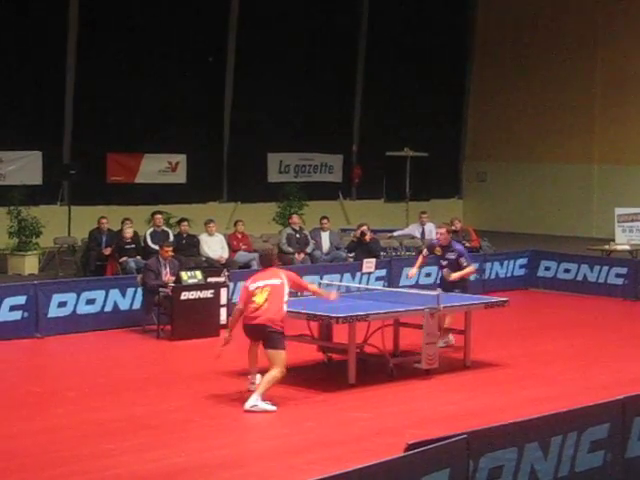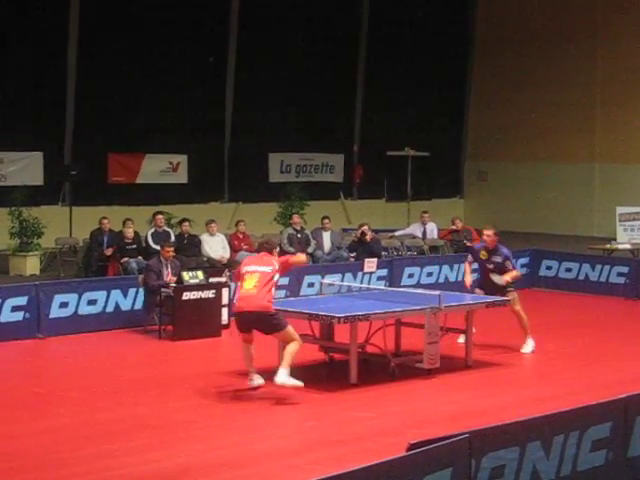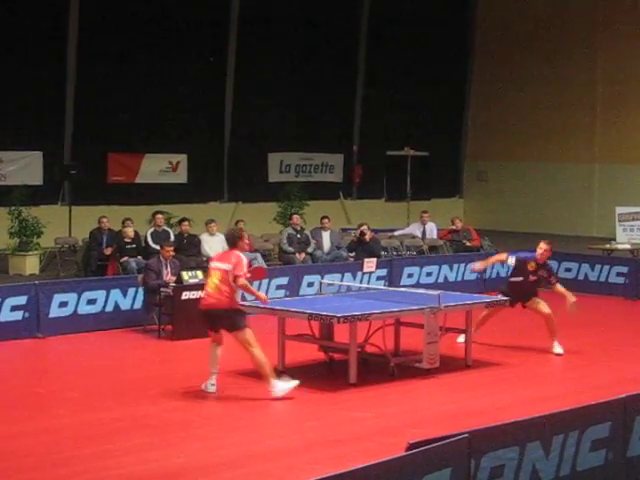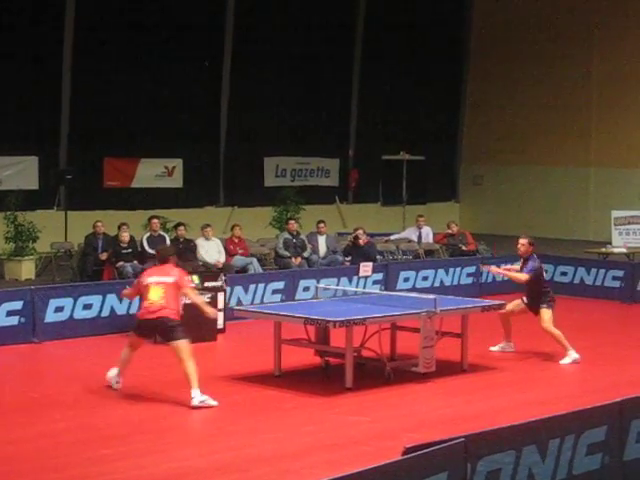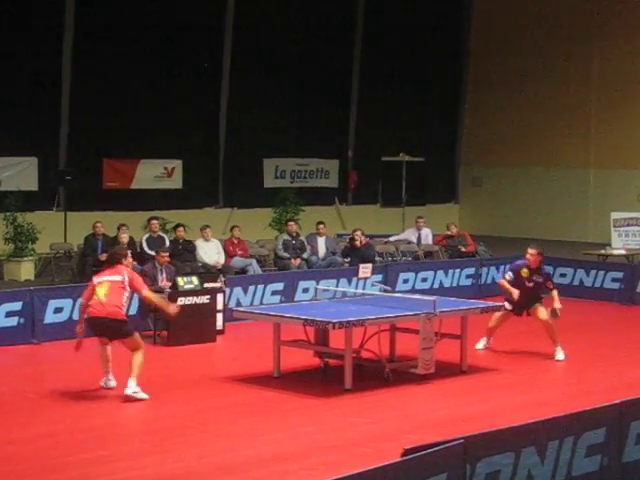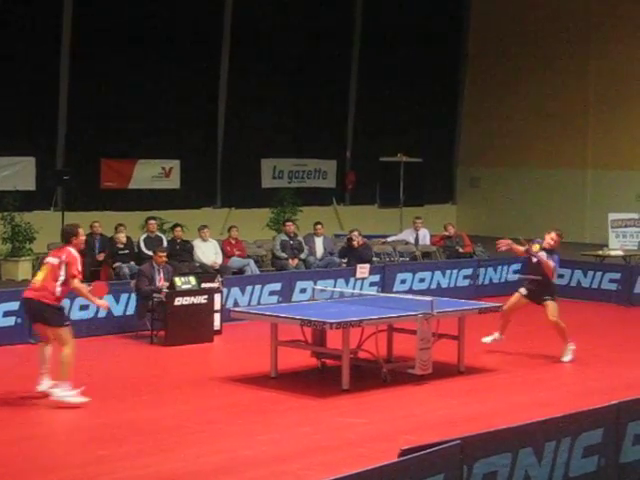
dt=0.4s
person 1, frame 1
left shoulder: (250, 281)
right shoulder: (283, 275)
left elbow: (239, 309)
right elbow: (310, 287)
left wrist: (229, 332)
right wrist: (327, 295)
left hip: (250, 323)
right hip: (272, 325)
left knee: (255, 342)
right knee: (278, 370)
left ankle: (254, 380)
right ankle: (255, 400)
person 1, frame 2
left shoulder: (246, 262)
right shoulder: (277, 261)
right elbow: (302, 259)
left hip: (240, 310)
right hip: (262, 311)
left knee: (247, 341)
right knee: (294, 340)
left ankle: (253, 377)
right ankle: (283, 374)
person 1, frame 3
left shoulder: (216, 257)
right shoulder: (239, 258)
right elbow: (240, 282)
right wrist: (258, 294)
left hip: (207, 306)
right hip: (225, 307)
left knee: (216, 342)
right knee: (252, 346)
left ankle: (212, 381)
right ankle: (275, 385)
person 1, frame 4
left shoulder: (146, 275)
right shoulder: (179, 272)
left elbow: (129, 294)
right elbow: (189, 291)
left wrist: (126, 292)
right wrist: (206, 307)
left hip: (145, 318)
right hip: (168, 320)
left knee: (131, 346)
right knee: (187, 358)
left ankle: (116, 376)
right ankle: (196, 395)
person 1, frame 5
left shoulder: (97, 277)
right shoulder: (129, 274)
left elbow: (84, 301)
right elbow: (146, 294)
left wrist: (80, 324)
right wrist: (167, 306)
left hip: (93, 318)
right hip: (114, 317)
left knee: (104, 343)
right knee: (138, 349)
left ankle: (108, 378)
right ankle: (132, 386)
person 1, frame 6
left shoulder: (56, 253)
right shoulder: (72, 255)
right elbow: (75, 283)
left wrist: (86, 288)
right wrist: (95, 300)
left hip: (31, 298)
right hip: (46, 302)
left knee: (46, 341)
right knee: (68, 344)
left ankle: (45, 380)
right ankle: (64, 388)
person 2, frame 1
left shoulder: (458, 250)
right shoulder: (434, 245)
left elbow: (472, 269)
right elbow: (423, 255)
left wrist: (459, 274)
right wrist: (415, 268)
left hip: (458, 286)
right hip: (445, 284)
right ankle: (446, 337)
person 2, frame 2
left shoulder: (504, 253)
right shoulder: (477, 249)
left elbow: (515, 272)
right elbow: (468, 263)
left wrist: (509, 276)
right wrist: (467, 276)
left hip: (503, 286)
right hip: (485, 286)
left knee: (517, 310)
left ankle: (529, 340)
person 2, frame 3
left shoulder: (547, 269)
right shoulder: (525, 257)
left elbow: (555, 284)
right elbow: (503, 257)
left wrist: (568, 296)
right wrist: (484, 263)
left hip: (528, 295)
right hip: (509, 293)
left knee: (547, 313)
right knee: (488, 313)
left ankle: (555, 342)
person 2, frame 4
left shoulder: (533, 264)
right shoulder: (525, 258)
left elbow: (523, 278)
left wrist: (501, 271)
right wrist: (508, 268)
left hip: (544, 300)
right hip: (531, 298)
left knee: (546, 326)
right knee: (503, 313)
left ankle: (571, 353)
right ankle: (507, 344)
person 2, frame 5
left shoulder: (545, 273)
right shoulder: (518, 266)
left elbow: (553, 289)
right elbow: (502, 281)
left wrist: (556, 302)
right wrist: (512, 290)
left hip: (533, 301)
right hip: (515, 300)
left knee: (545, 319)
right knee: (492, 325)
left ankle: (558, 348)
right ankle: (486, 339)
person 2, frame 6
left shoulder: (554, 257)
right shoulder: (536, 246)
left elbow: (552, 274)
right elbow: (524, 252)
left wrist: (545, 260)
right wrist: (511, 245)
left hip: (546, 291)
right hip: (529, 287)
left knee: (553, 320)
right knee: (506, 311)
left ankle: (568, 345)
right ankle: (499, 335)
